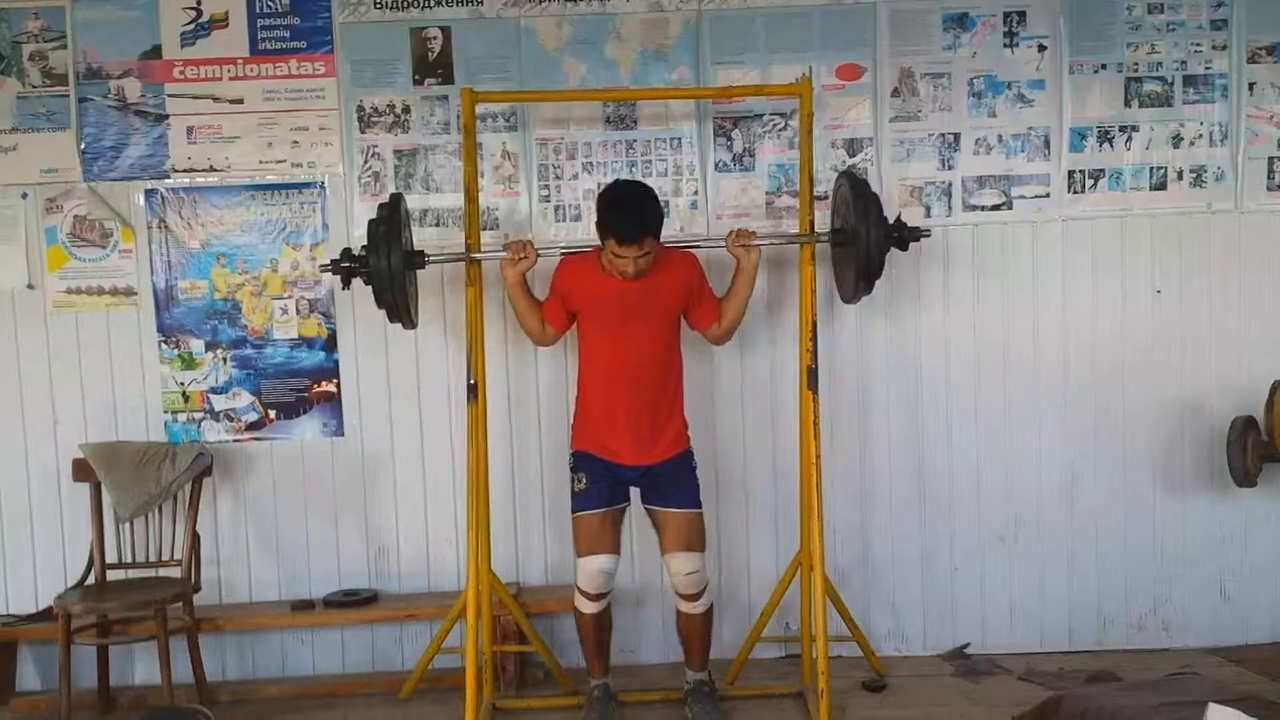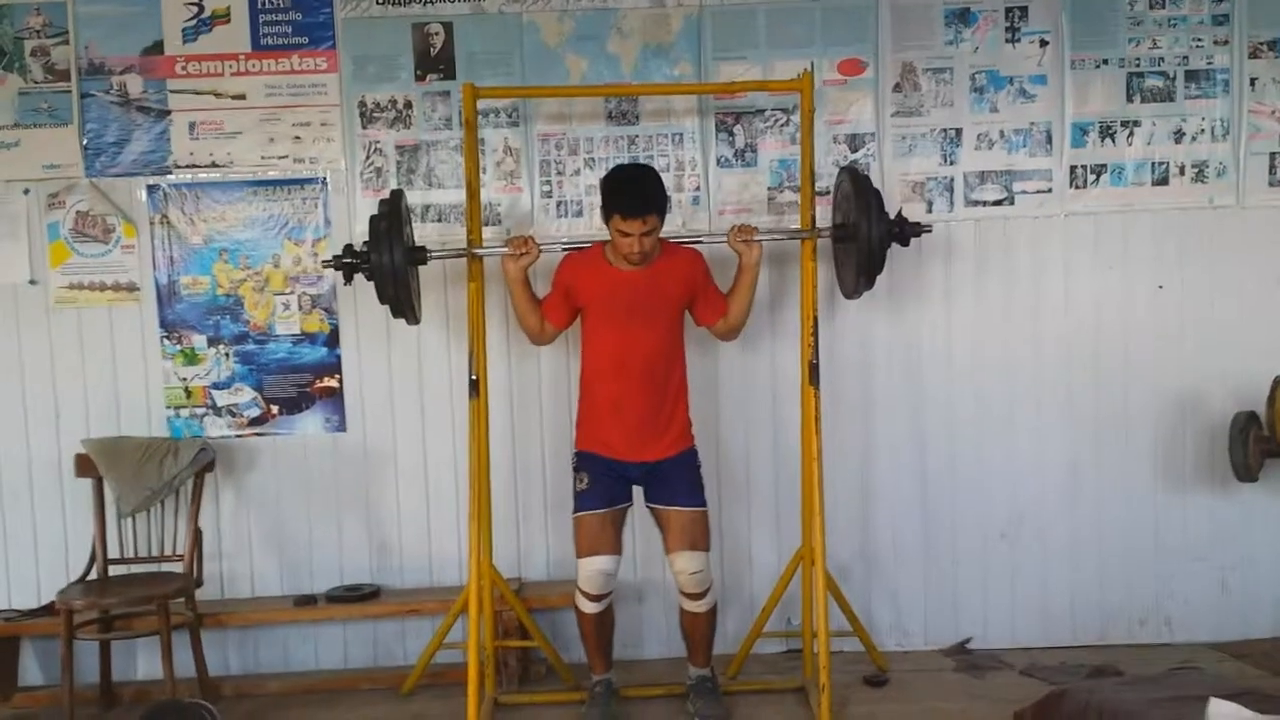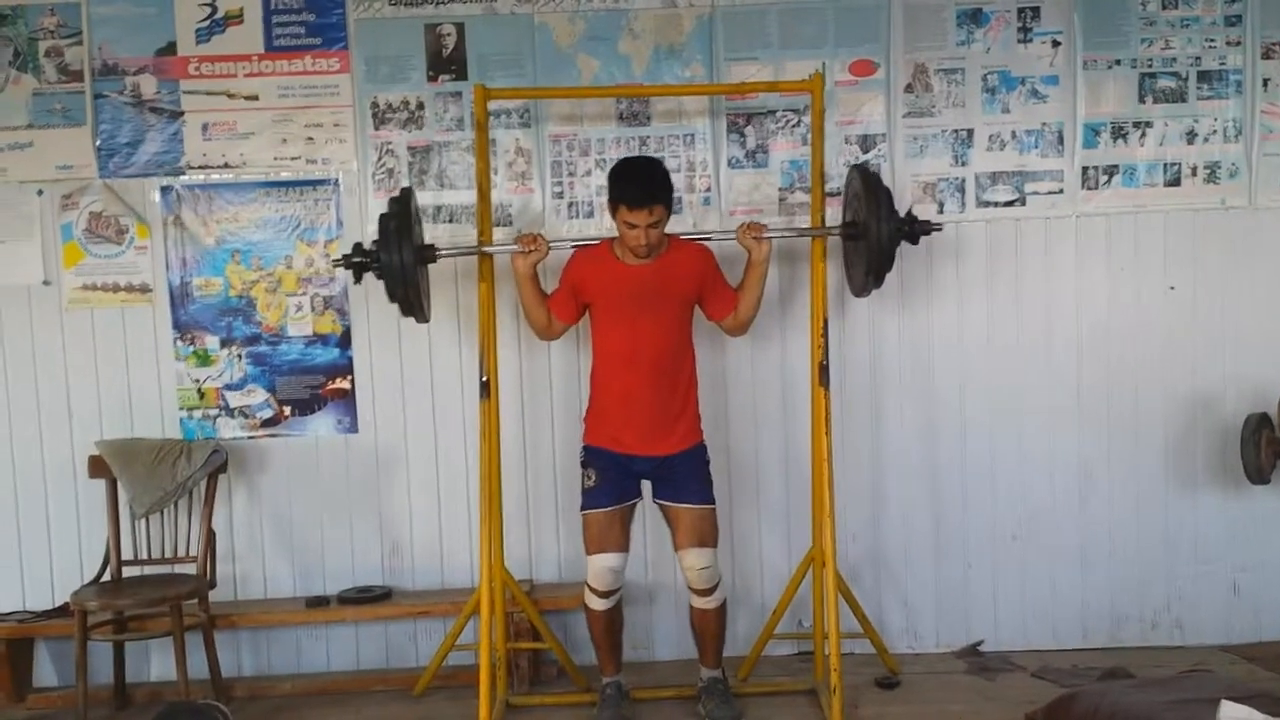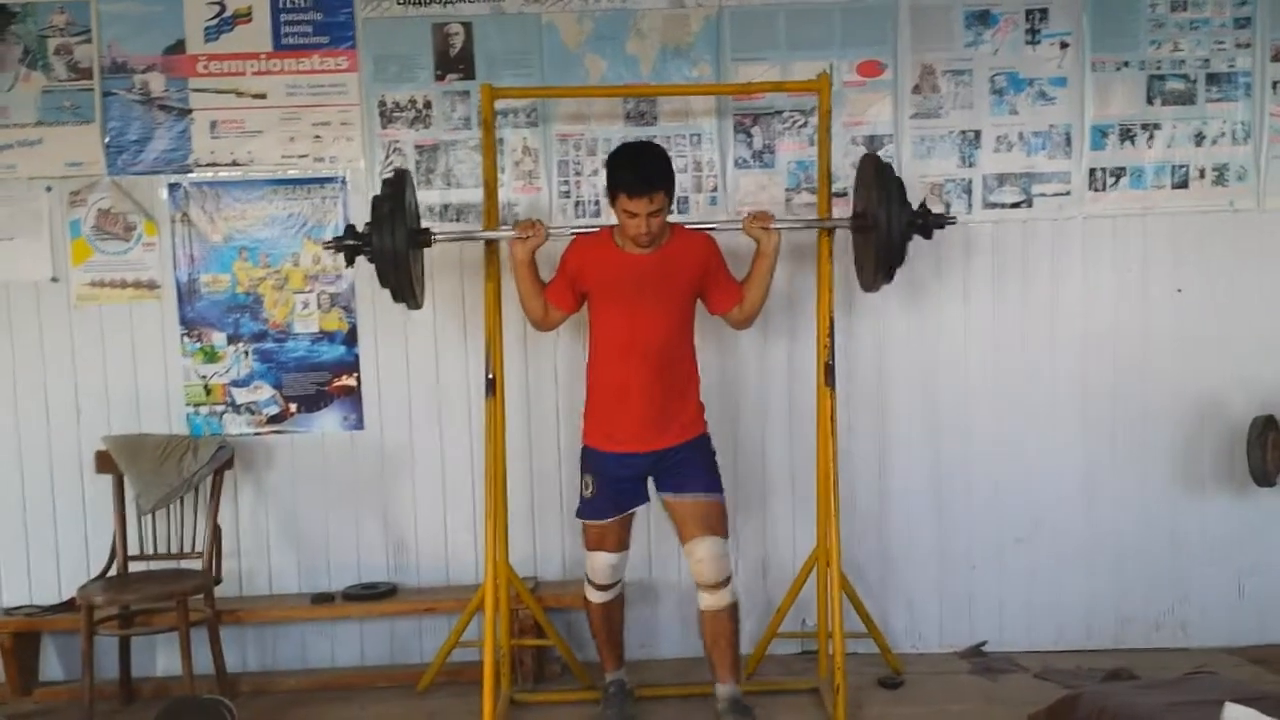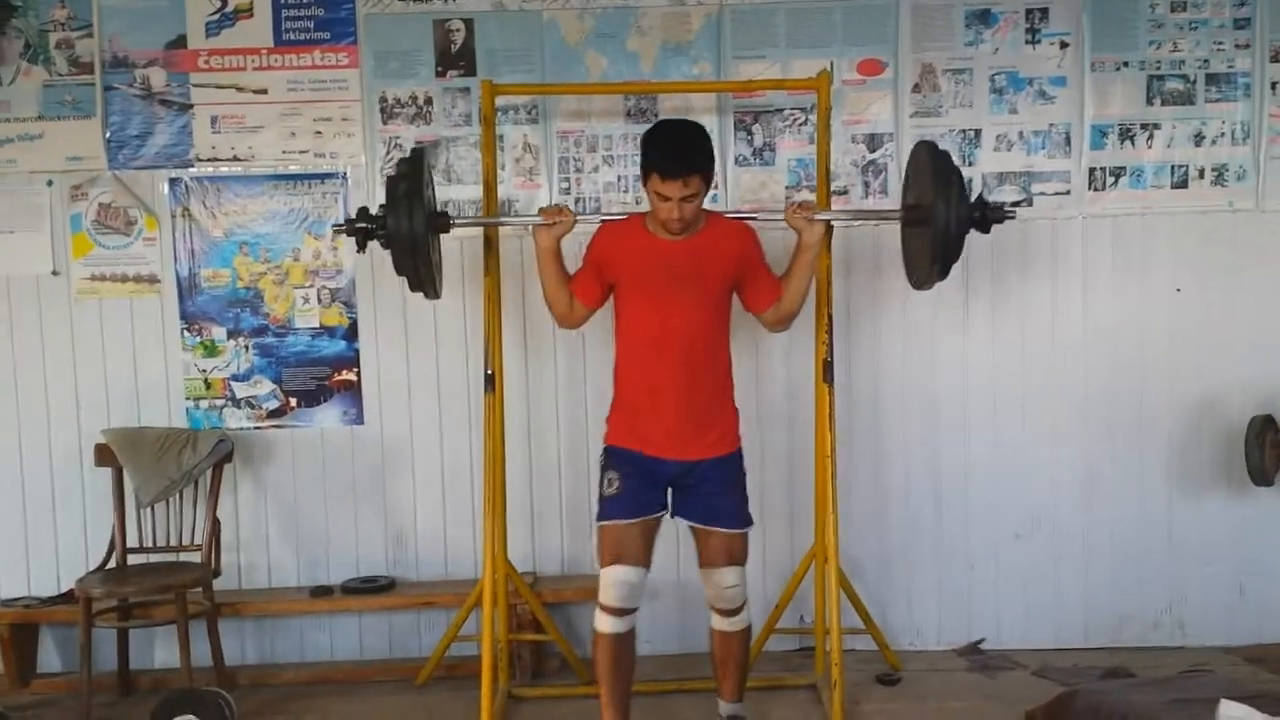
dt=0.7s
person 1, frame 1
left shoulder: (683, 269)
right shoulder: (572, 273)
left elbow: (720, 330)
right elbow: (542, 332)
left wrist: (746, 268)
right wrist: (514, 279)
left hip: (668, 451)
right hip: (597, 453)
left knee: (690, 576)
right knee: (592, 578)
person 1, frame 2
left shoulder: (687, 265)
right shoulder: (576, 269)
left elbow: (727, 326)
right elbow: (540, 331)
left wrist: (749, 263)
right wrist: (516, 275)
left hip: (671, 450)
right hip: (600, 452)
left knee: (694, 574)
right knee: (594, 578)
person 1, frame 3
left shoulder: (695, 260)
right shoulder: (585, 265)
left elbow: (736, 321)
right elbow: (547, 327)
left wrist: (758, 260)
right wrist: (525, 273)
left hip: (680, 445)
right hip: (607, 446)
left knee: (703, 572)
right knee: (603, 576)
person 1, frame 4
left shoulder: (698, 249)
right shoulder: (584, 253)
left elbow: (741, 313)
right elbow: (544, 317)
left wrist: (767, 250)
right wrist: (522, 258)
left hip: (683, 437)
right hip: (608, 442)
left knee: (712, 567)
right knee: (603, 572)
person 1, frame 5
left shoulder: (736, 240)
right shoulder: (612, 240)
left elbow: (778, 315)
right elbow: (568, 313)
left wrist: (809, 245)
right wrist: (547, 247)
left hip: (713, 448)
right hip: (632, 447)
left knee: (728, 595)
right knee: (617, 596)
